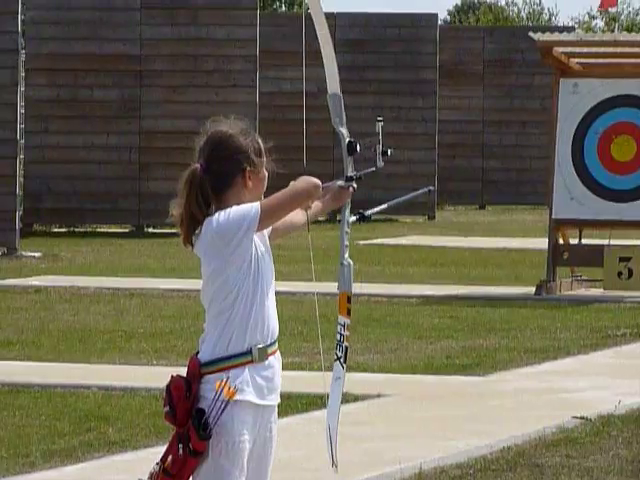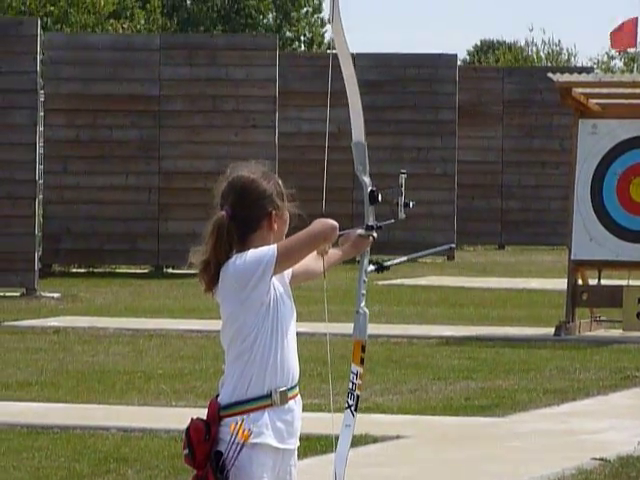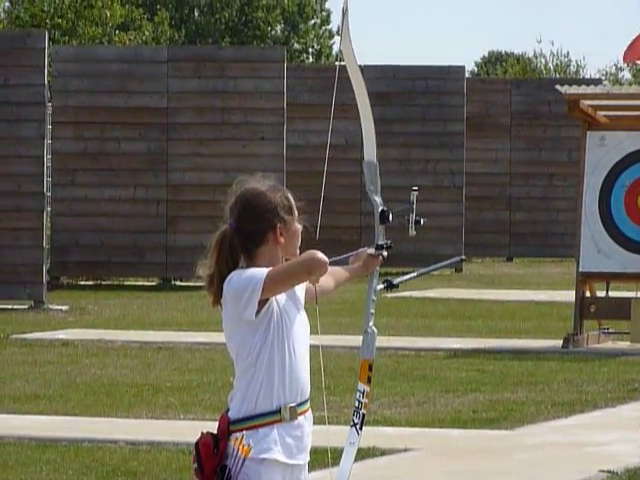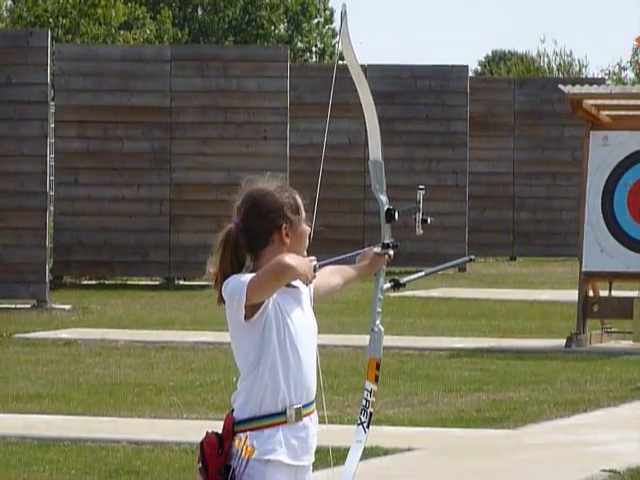
dt=0.7s
person 1, frame 1
left shoulder: (248, 225)
right shoulder: (225, 226)
left elbow: (291, 219)
right elbow: (308, 187)
left wrist: (326, 204)
right wrist: (318, 198)
left hip: (260, 377)
right hip: (230, 384)
person 1, frame 2
left shoulder: (269, 270)
right shoulder: (243, 269)
left elbow: (311, 264)
right elbow: (326, 228)
left wrist: (346, 250)
right wrist: (328, 243)
left hip: (281, 421)
right hip: (250, 430)
person 1, frame 3
left shoulder: (288, 284)
right shoulder: (242, 285)
left elbow: (322, 279)
right elbow: (315, 262)
left wrist: (357, 268)
right wrist: (311, 268)
left hip: (293, 437)
right hip: (259, 444)
person 1, frame 4
left shoulder: (297, 285)
right shoulder: (240, 289)
left elbow: (331, 277)
right elbow: (284, 266)
left wrist: (364, 267)
right wrist: (298, 266)
left hip: (298, 439)
right hip: (263, 448)
